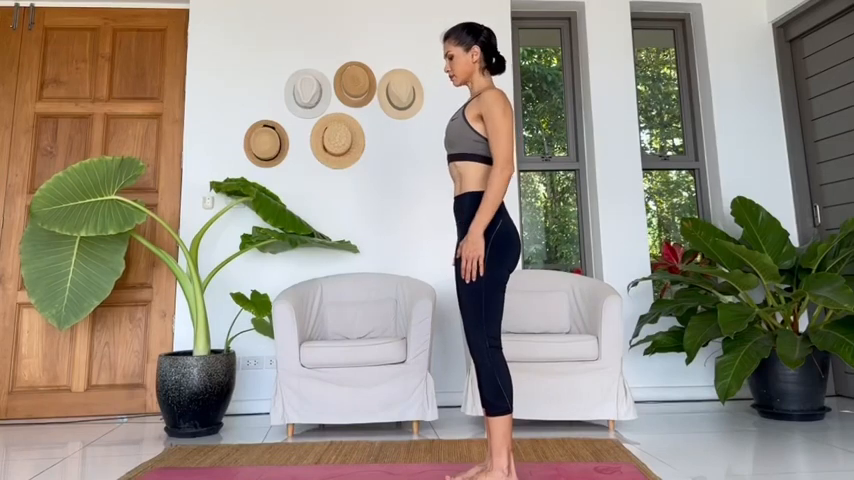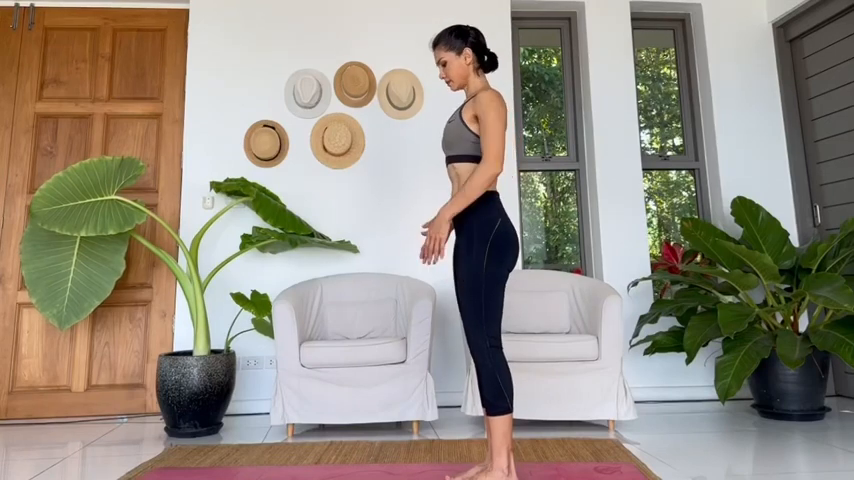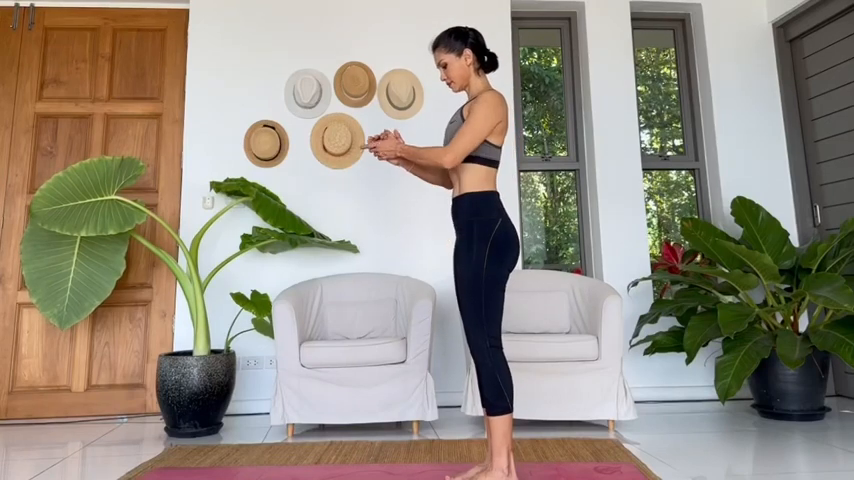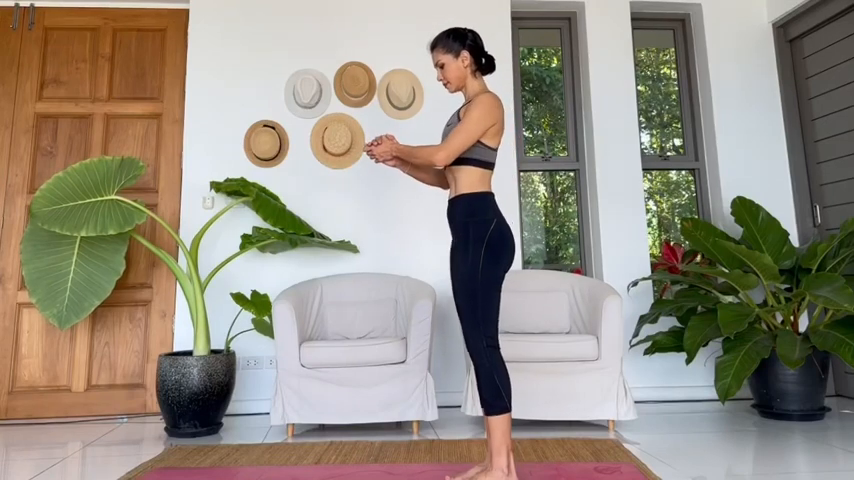
dt=0.4s
person 1, frame 1
left shoulder: (491, 98)
right shoulder: (472, 105)
left elbow: (502, 167)
left wrist: (477, 233)
left hip: (486, 228)
right hip: (474, 227)
left knee: (484, 344)
right knee: (480, 345)
person 1, frame 2
left shoulder: (487, 100)
right shoulder: (469, 107)
left elbow: (487, 169)
left wrist: (443, 216)
right wrist: (445, 222)
left hip: (486, 228)
right hip: (473, 230)
left knee: (485, 343)
right knee: (481, 344)
person 1, frame 3
left shoulder: (490, 100)
right shoulder: (469, 107)
left elbow: (450, 157)
right elbow: (449, 176)
left wrist: (401, 148)
right wrist: (401, 158)
left hip: (486, 227)
right hip: (473, 229)
left knee: (485, 342)
right knee: (481, 343)
person 1, frame 4
left shoulder: (486, 102)
right shoulder: (466, 109)
left elbow: (441, 156)
right elbow: (444, 176)
left wrist: (397, 149)
right wrist: (397, 159)
left hip: (482, 229)
right hip: (469, 231)
left knee: (481, 343)
right knee: (480, 343)
